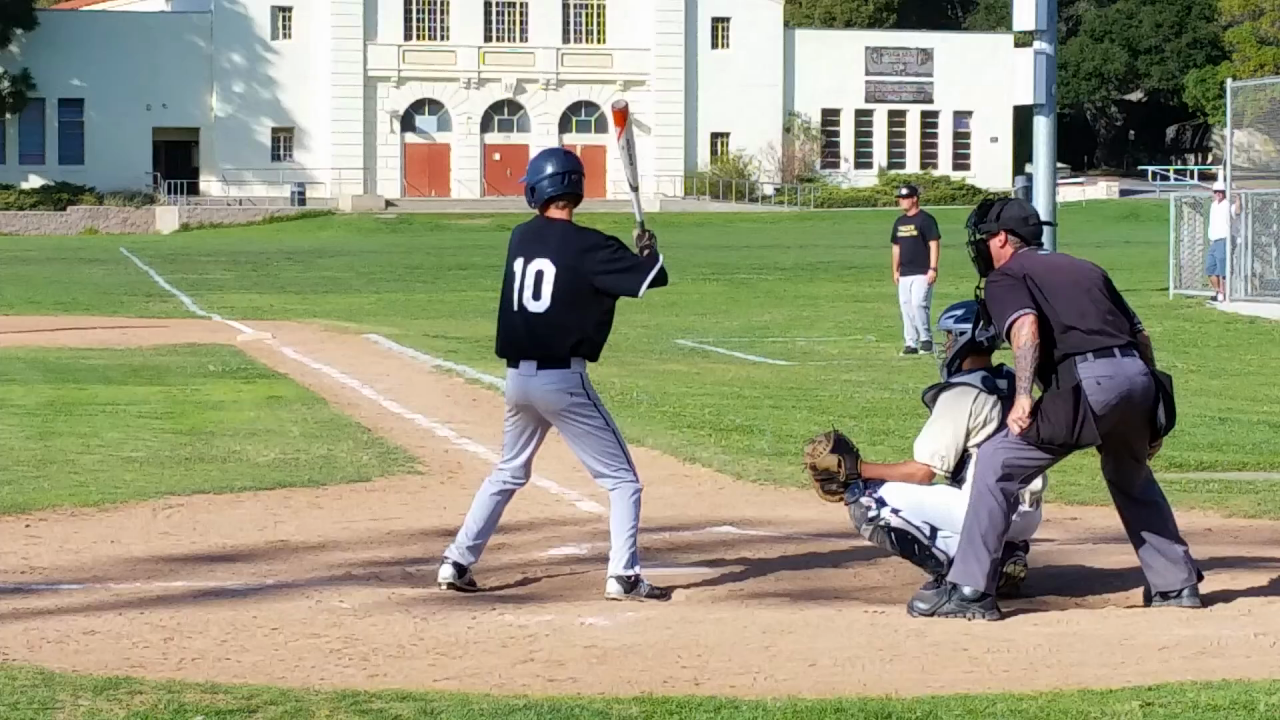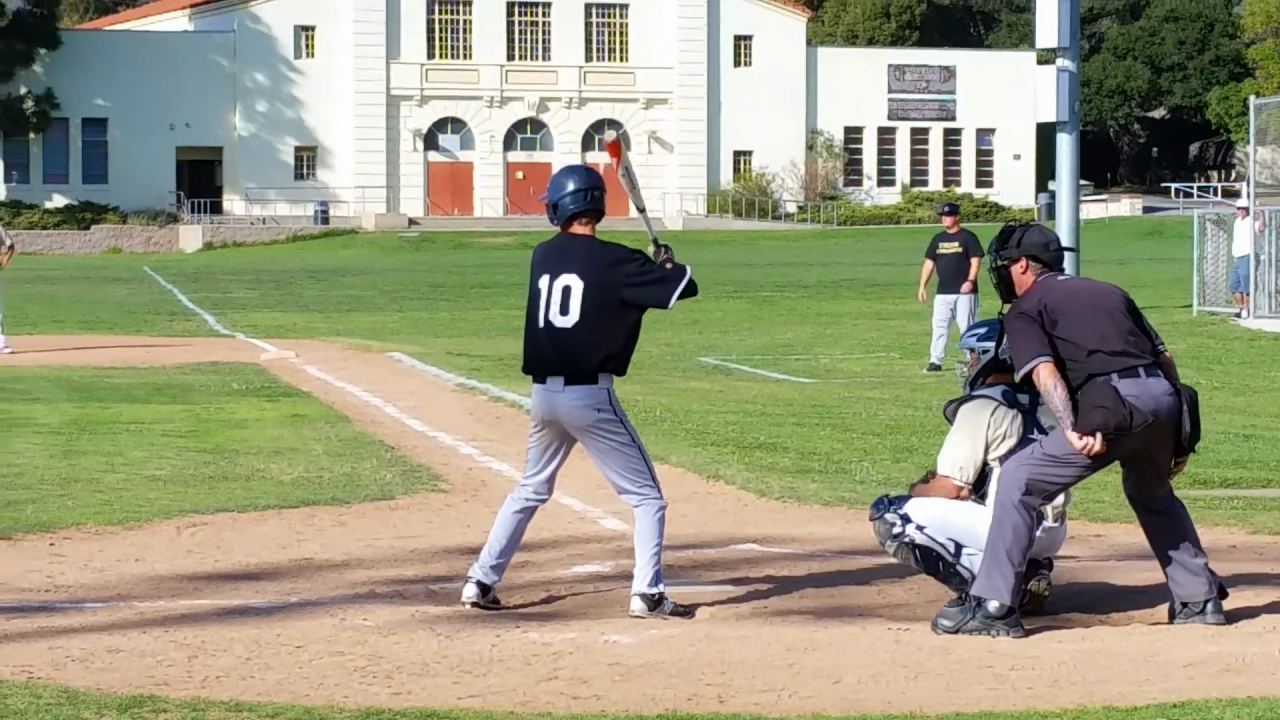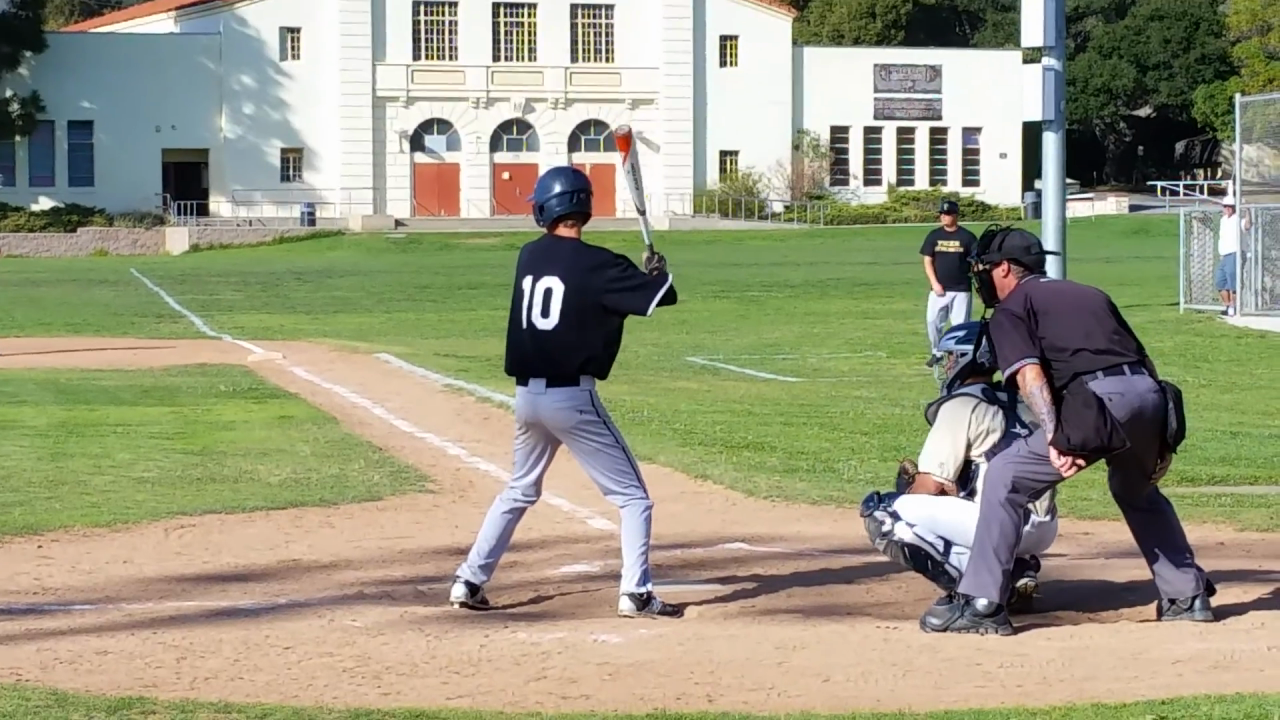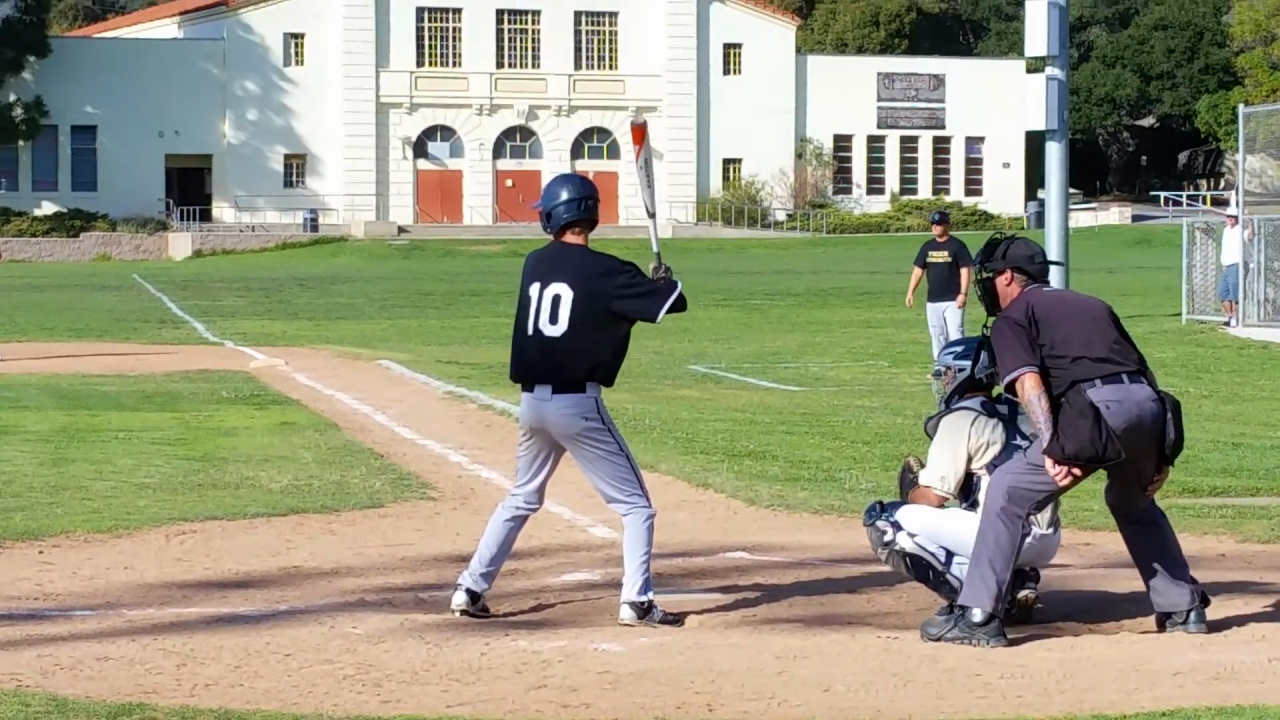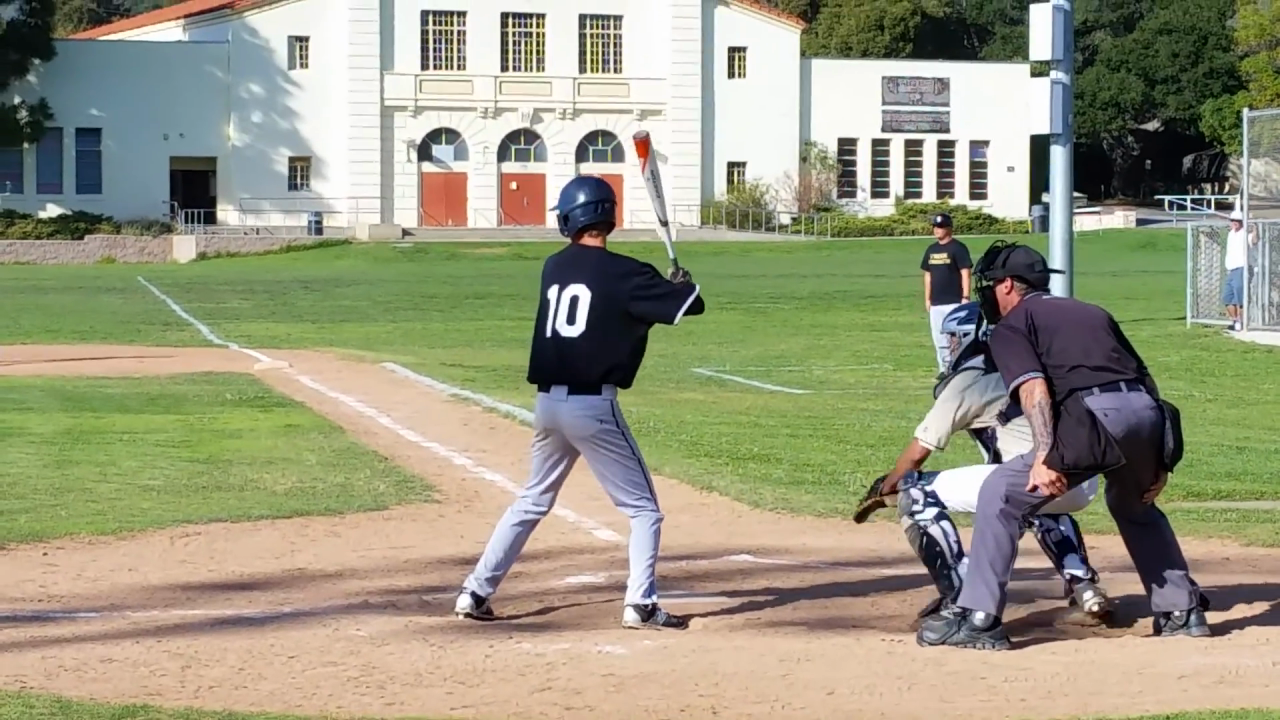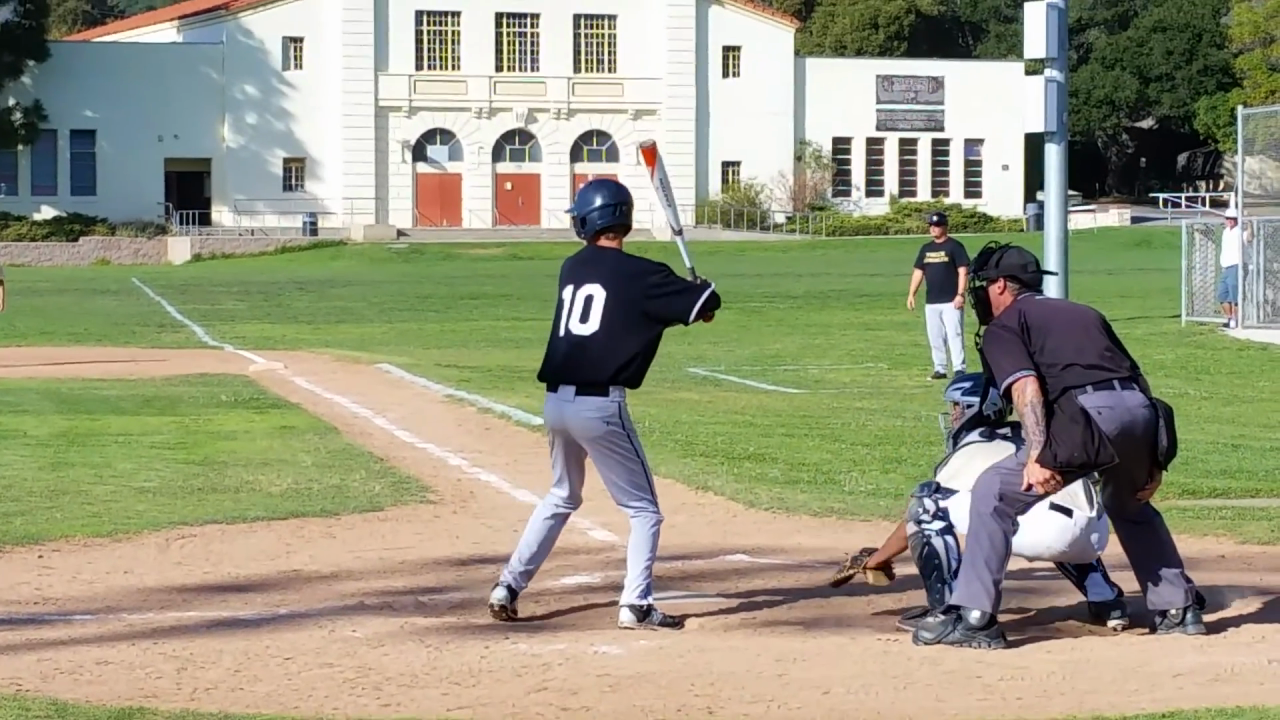
dt=0.5s
person 1, frame 1
left shoulder: (520, 237)
right shoulder: (588, 244)
right elbow: (654, 278)
left wrist: (626, 254)
right wrist: (647, 250)
left hip: (519, 377)
right hip: (563, 379)
left knee: (508, 473)
right knee: (622, 480)
left ankle: (456, 562)
right ankle: (623, 576)
person 1, frame 2
left shoulder: (542, 255)
right shoulder: (614, 259)
right elbow: (684, 287)
left wrist: (648, 268)
right wrist: (666, 264)
left hip: (545, 393)
right hip: (590, 395)
left knee: (530, 490)
right knee: (647, 497)
left ankle: (480, 581)
right ankle: (647, 594)
person 1, frame 3
left shoulder: (528, 256)
right shoulder: (597, 263)
right elbow: (663, 297)
left wrist: (635, 275)
right wrist: (655, 272)
left hip: (527, 395)
right hip: (572, 397)
left knee: (518, 491)
right knee: (633, 497)
left ankle: (468, 581)
right ankle: (636, 594)
person 1, frame 4
left shoulder: (534, 263)
right shoulder: (606, 271)
right elbow: (674, 302)
left wrist: (642, 284)
right wrist: (660, 280)
left hip: (533, 401)
right hip: (577, 404)
left knee: (521, 499)
right knee: (636, 505)
left ankle: (469, 589)
right ankle: (636, 602)
person 1, frame 5
left shoulder: (553, 267)
right shoulder: (625, 272)
right elbow: (691, 305)
left wrist: (658, 289)
right wrist: (676, 285)
left hip: (549, 401)
right hip: (593, 405)
left knee: (532, 501)
right knee: (642, 509)
left ankle: (475, 592)
right ankle: (640, 605)
person 1, frame 6
left shoulder: (571, 268)
right shoulder: (640, 273)
right elbow: (707, 303)
left wrist: (678, 304)
right wrist: (696, 293)
left hip: (557, 401)
right hip: (600, 406)
left knee: (561, 499)
right knee: (643, 509)
left ankle: (509, 585)
right ankle: (636, 605)
person 2, frame 1
left shoulder: (1005, 277)
right shoulder: (1087, 268)
left elbow: (1026, 326)
right elbow: (1141, 336)
left wrist: (1022, 396)
right wrist: (1151, 412)
left hip: (1089, 382)
right hip: (1138, 378)
left knee: (997, 464)
right knee: (1132, 478)
left ankle: (969, 590)
right ankle: (1177, 584)
person 2, frame 2
left shoulder: (1026, 308)
right shoulder: (1110, 291)
left elbow: (1045, 371)
right elbow: (1164, 357)
left wrist: (1070, 429)
right wrist: (1177, 432)
left hip: (1113, 406)
right hip: (1163, 397)
left knee: (1019, 479)
right knee: (1153, 493)
left ankle: (994, 606)
right ankle: (1200, 599)
person 2, frame 3
left shoulder: (1010, 309)
right shoulder: (1092, 293)
left elbow: (1030, 374)
left wrist: (1054, 439)
right wrist: (1160, 439)
left hip: (1100, 402)
right hip: (1150, 396)
left knee: (1006, 477)
right knee: (1138, 491)
left ankle: (982, 604)
right ankle: (1188, 596)
person 2, frame 4
left shoulder: (1012, 317)
right shoulder: (1094, 304)
left elbow: (1029, 383)
left wrist: (1050, 448)
right wrist: (1156, 451)
left hip: (1097, 411)
right hip: (1150, 405)
left knee: (1008, 492)
right knee: (1134, 504)
left ankle: (978, 616)
right ankle: (1183, 608)
person 2, frame 5
left shoulder: (1010, 325)
right shoulder: (1093, 312)
left elbow: (1034, 388)
left wrist: (1045, 456)
right wrist: (1156, 460)
left hip: (1097, 418)
right hip: (1147, 415)
left knee: (1000, 494)
right knee: (1135, 506)
left ankle: (979, 619)
right ankle: (1182, 611)
person 2, frame 6
left shoulder: (1003, 325)
right shoulder: (1086, 312)
left elbow: (1027, 387)
left wrist: (1038, 455)
right wrist: (1150, 459)
left hip: (1089, 415)
right hip: (1140, 412)
left knee: (994, 492)
right knee: (1130, 505)
left ankle: (974, 618)
right ankle: (1179, 609)
person 3, frame 1
left shoulder: (962, 392)
right shoulder: (1014, 385)
left elbow: (921, 473)
left wrist: (858, 469)
right hip: (1027, 516)
left knee: (864, 499)
right ankle: (1004, 554)
person 3, frame 2
left shoulder: (981, 406)
right shoulder: (1039, 402)
left elbow: (949, 487)
left wrist: (917, 490)
right wrist: (969, 491)
right hip: (1052, 533)
left knee: (889, 515)
right ankle: (1029, 572)
person 3, frame 3
left shoulder: (961, 403)
right shoulder: (1017, 402)
left elbow: (931, 485)
left wrist: (906, 490)
right hip: (1043, 528)
left knee: (879, 512)
right ankle: (1018, 571)
person 3, frame 4
left shoulder: (960, 418)
right shoulder: (1020, 414)
left elbow: (932, 498)
left wrist: (911, 492)
right hip: (1046, 541)
left knee: (882, 521)
right ankle: (1019, 582)
person 3, frame 5
left shoulder: (967, 379)
left elbow: (918, 450)
left wrist: (888, 484)
right hip: (1081, 481)
left knee: (916, 494)
left ankle: (959, 598)
right ankle: (1082, 586)
person 3, frame 6
left shoulder: (971, 451)
right shoulder: (1025, 437)
left elbow: (921, 512)
left wrist: (877, 557)
left hip: (1054, 529)
right hip: (1094, 533)
left knee: (928, 502)
right ankle: (1107, 602)
